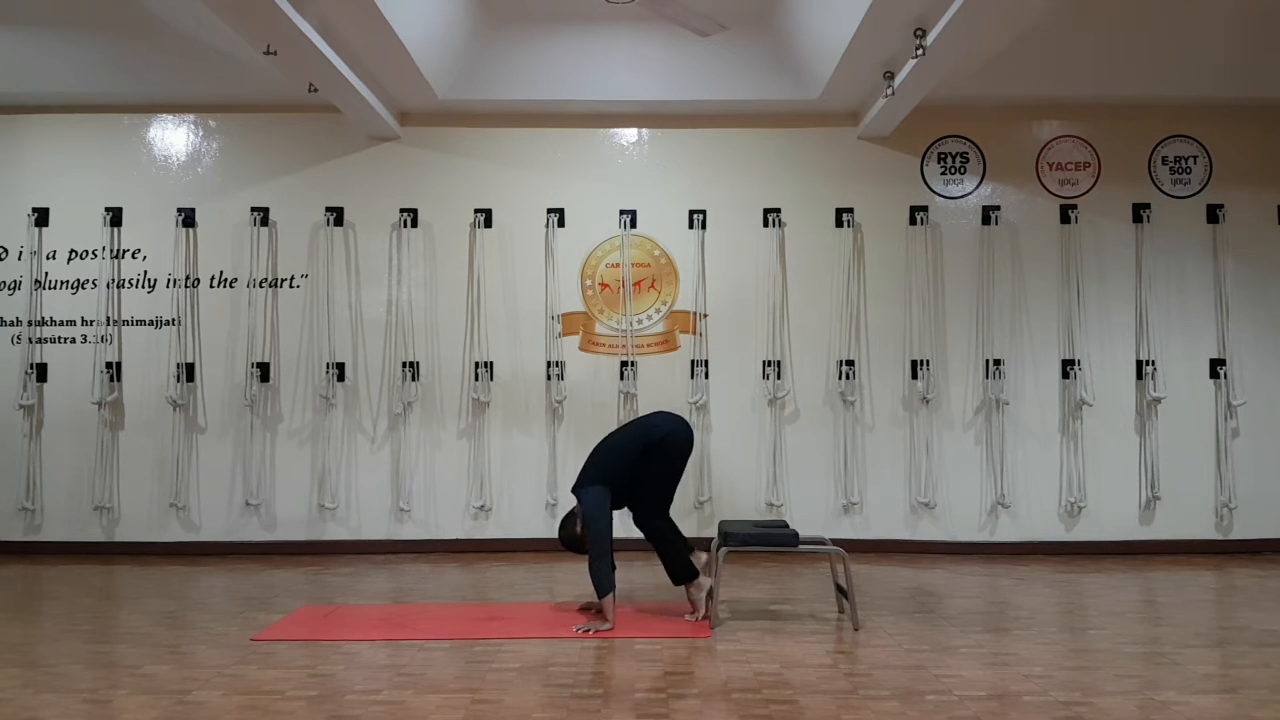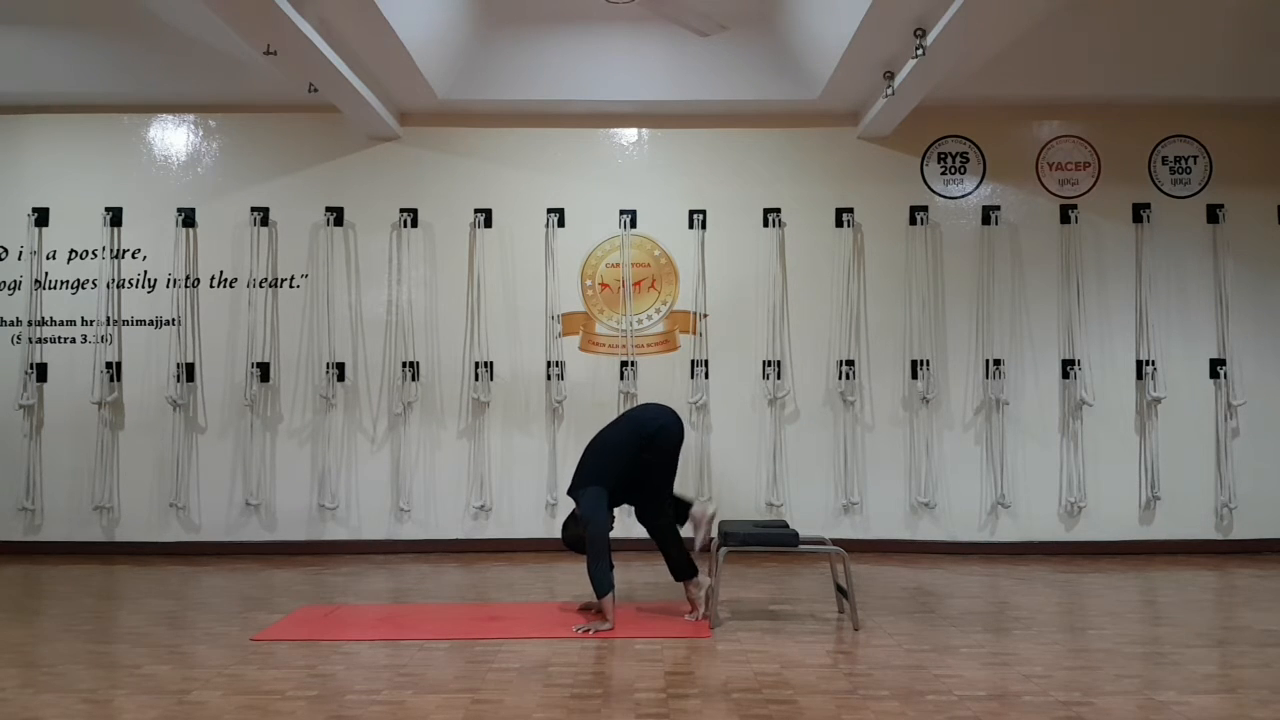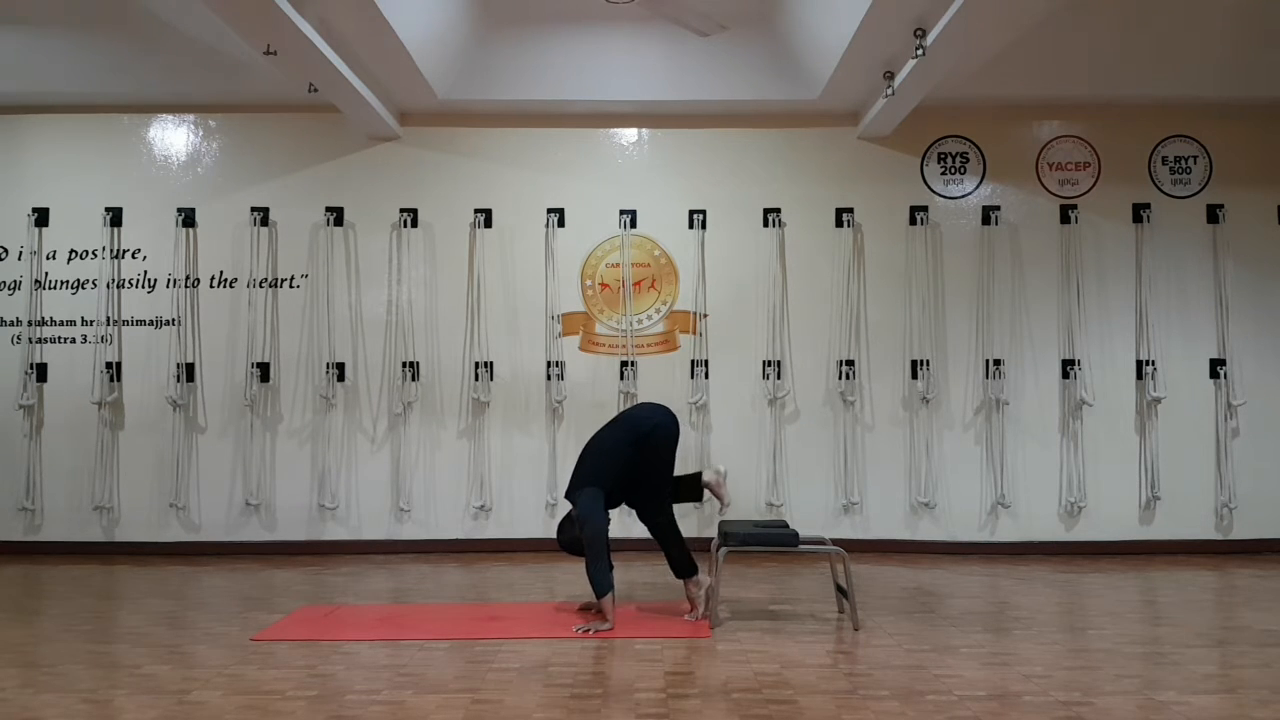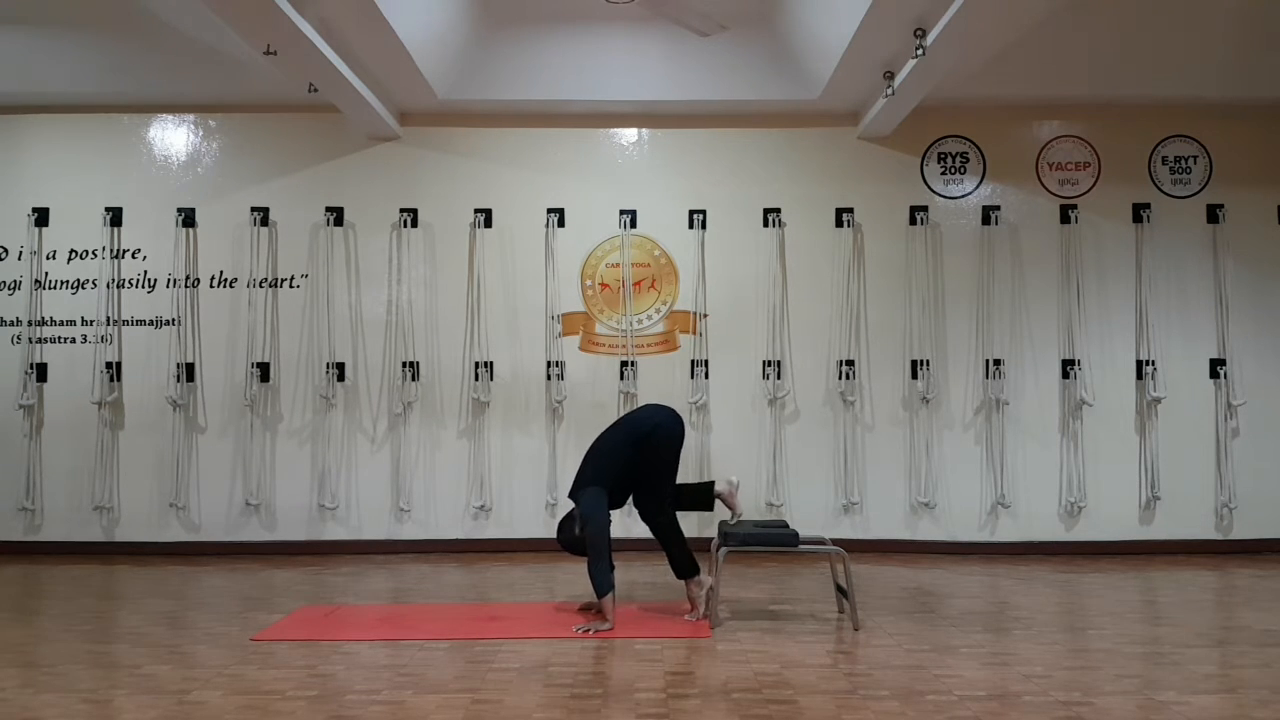
dt=0.3s
person 1, frame 1
left shoulder: (592, 504)
right shoulder: (594, 498)
left elbow: (599, 559)
right elbow: (603, 552)
left wrist: (608, 619)
right wrist: (605, 603)
left hip: (668, 434)
right hip: (661, 433)
left knee: (649, 517)
right knee: (641, 506)
left ankle: (694, 582)
right ankle: (691, 557)
person 1, frame 2
left shoulder: (590, 506)
right shoulder: (591, 498)
left elbow: (597, 560)
right elbow: (602, 553)
left wrist: (607, 619)
right wrist: (605, 603)
left hip: (658, 427)
right hip: (652, 425)
left knee: (653, 513)
right knee: (636, 495)
left ankle: (693, 582)
right ankle: (694, 512)
person 1, frame 3
left shoulder: (587, 506)
right shoulder: (588, 501)
left elbow: (596, 561)
right elbow: (600, 554)
left wrist: (608, 619)
right wrist: (605, 603)
left hip: (654, 426)
right hip: (647, 425)
left knee: (654, 513)
right knee: (639, 499)
left ankle: (693, 582)
right ankle: (706, 481)
person 1, frame 4
left shoulder: (589, 506)
right shoulder: (590, 499)
left elbow: (597, 560)
right elbow: (602, 552)
left wrist: (607, 619)
right wrist: (605, 603)
left hip: (658, 427)
right hip: (652, 426)
left knee: (655, 513)
right knee: (647, 503)
left ankle: (694, 582)
right ankle: (718, 489)
